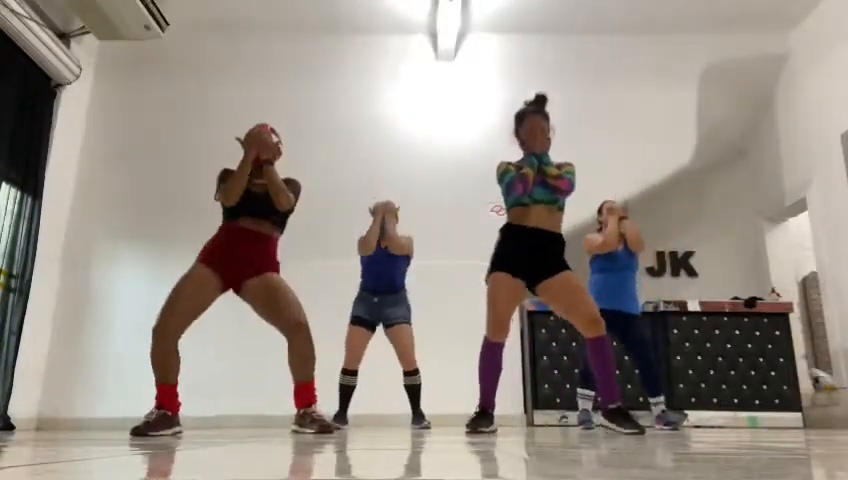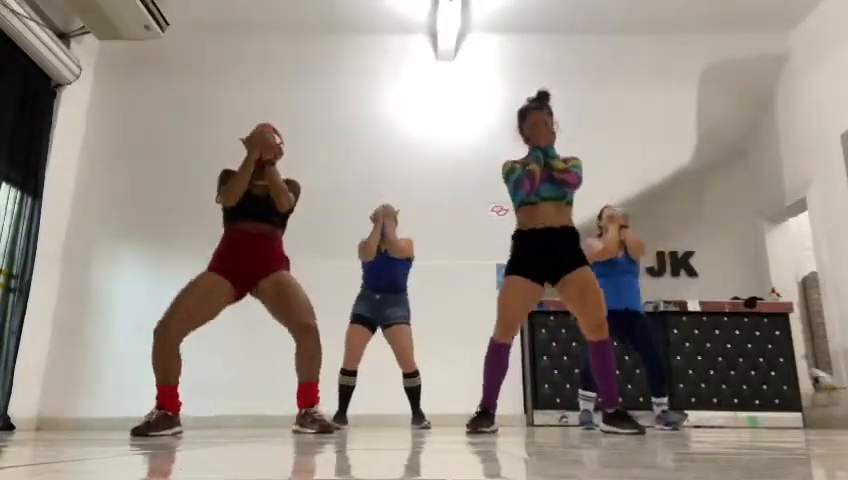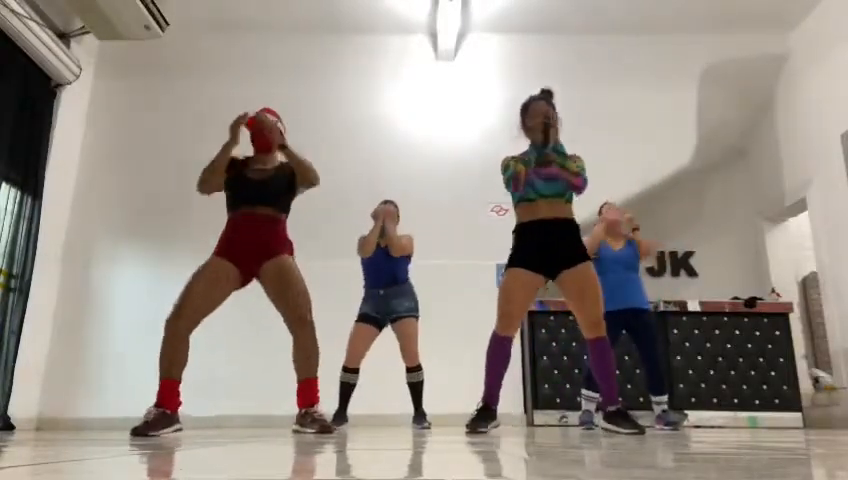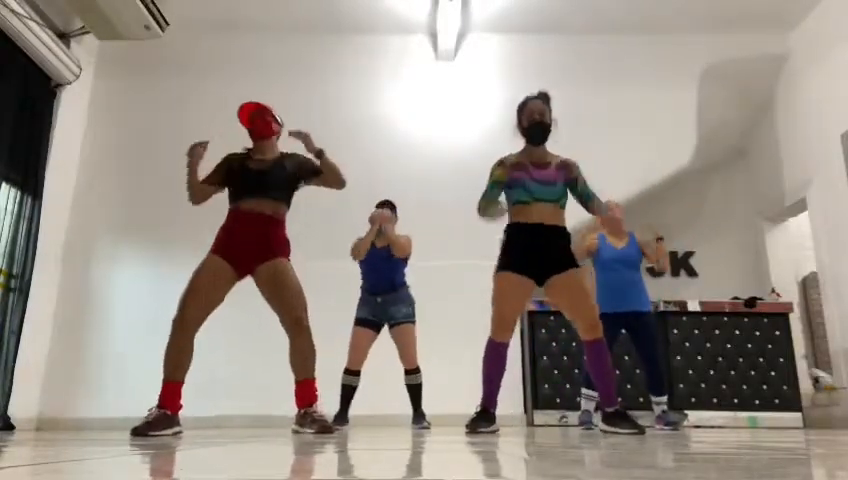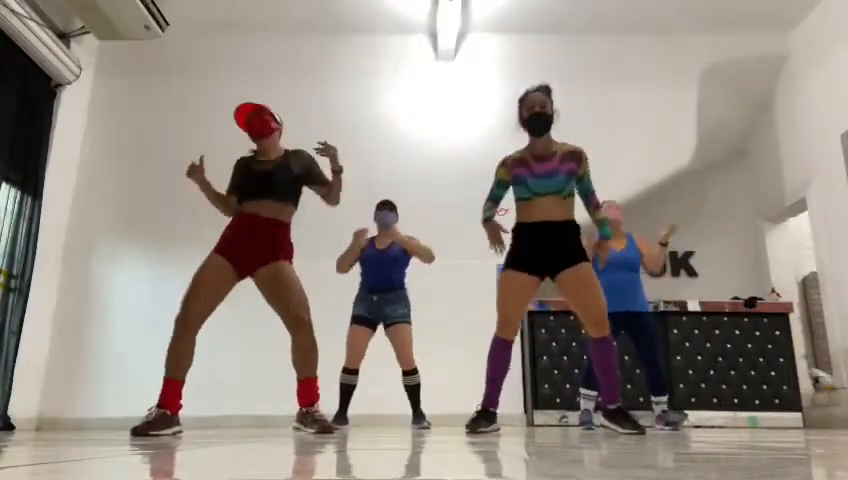
dt=0.2s
person 1, frame 1
left shoulder: (564, 168)
right shoulder: (507, 168)
left elbow: (564, 187)
right elbow: (518, 188)
left wrist: (543, 156)
right wrist: (530, 156)
left hip: (550, 254)
right hip: (512, 248)
left knee: (594, 323)
right knee: (496, 330)
left ankle: (612, 407)
right ankle: (485, 411)
person 1, frame 2
left shoulder: (570, 162)
right shoulder: (513, 167)
left elbow: (572, 181)
right elbow: (526, 184)
left wrist: (549, 149)
right wrist: (536, 150)
left hip: (567, 249)
right hip: (528, 249)
left knee: (598, 325)
right knee: (504, 330)
left ankle: (612, 411)
right ankle: (486, 410)
person 1, frame 3
left shoulder: (571, 160)
right shoulder: (512, 161)
left elbow: (580, 184)
right elbow: (515, 184)
left wrist: (555, 145)
right wrist: (535, 146)
left hip: (568, 242)
right hip: (528, 243)
left knee: (595, 323)
right knee: (505, 324)
left ankle: (612, 409)
right ankle: (488, 407)
person 1, frame 4
left shoulder: (566, 166)
right shoulder: (506, 165)
left elbow: (589, 200)
right elbow: (484, 204)
left wrist: (602, 209)
right wrist: (491, 207)
left hip: (557, 247)
right hip: (519, 246)
left knee: (592, 326)
right knee: (500, 330)
left ankle: (611, 410)
right ankle: (487, 410)
person 1, frame 5
left shoulder: (574, 155)
right shoulder: (511, 163)
left elbow: (589, 196)
right elbow: (491, 201)
left wrist: (605, 233)
right wrist: (489, 222)
left hip: (567, 242)
right hip: (526, 244)
left knee: (598, 322)
right knee: (506, 327)
left ankle: (612, 407)
right ankle: (488, 410)
person 2, frame 1
left shoulder: (289, 186)
right shoulder: (230, 176)
left elbow: (283, 203)
right elbow: (228, 198)
left wrist: (266, 161)
right wrist: (249, 155)
left hip: (260, 263)
right hip: (218, 256)
left knee: (299, 326)
right knee: (164, 329)
left ankle: (306, 410)
right ankle: (166, 411)
person 2, frame 2
left shoulder: (289, 186)
right shoulder: (231, 176)
left elbow: (283, 205)
right elbow: (228, 199)
left wrist: (269, 162)
right wrist: (251, 156)
left hip: (270, 264)
right hip: (227, 261)
left knee: (308, 327)
right knee: (165, 330)
left ankle: (308, 410)
right ankle: (167, 411)
person 2, frame 3
left shoulder: (289, 170)
right shoulder: (234, 165)
left elbow: (312, 179)
right elbow: (204, 186)
left wrist: (282, 145)
right wrist: (231, 141)
left hip: (274, 248)
right hip: (231, 248)
left knee: (303, 321)
right knee: (176, 322)
left ankle: (308, 409)
right ankle: (166, 408)
person 2, frame 4
left shoulder: (294, 162)
right shoulder: (234, 161)
left elbow: (338, 182)
right elbow: (196, 196)
left wrist: (315, 150)
right wrist: (192, 165)
left hip: (271, 245)
right hip: (230, 242)
left knee: (299, 323)
right knee: (183, 321)
left ankle: (307, 409)
right ankle: (166, 410)
person 2, frame 5
left shoulder: (299, 160)
right shoulder: (244, 164)
left elbow: (333, 197)
left wrist: (335, 165)
right wrist: (200, 181)
left hip: (274, 247)
right hip: (233, 242)
left knee: (301, 322)
right knee: (186, 320)
left ankle: (309, 408)
right ankle: (167, 410)
person 3, frame 1
left shoulder: (406, 242)
right shoulder: (365, 242)
left elbow: (394, 245)
right elbow: (367, 248)
left wrist: (389, 216)
right wrist: (377, 217)
left hip: (395, 303)
right hip: (366, 302)
left knee: (408, 360)
right knee: (351, 360)
left ankle: (417, 413)
right ankle: (341, 413)
person 3, frame 2
left shoulder: (406, 244)
right shoulder: (365, 245)
left elbow: (394, 250)
right elbow: (368, 255)
left wrist: (388, 221)
right wrist: (377, 223)
left hip: (395, 304)
right hip: (366, 303)
left knee: (407, 362)
right knee: (350, 360)
left ankle: (417, 414)
right ankle: (341, 413)
person 3, frame 3
left shoulder: (405, 240)
right shoulder: (365, 240)
left elbow: (395, 250)
right elbow: (366, 251)
left wrist: (389, 221)
right wrist: (378, 221)
left hip: (401, 298)
right hip: (372, 301)
left knee: (411, 357)
right knee: (352, 357)
left ankle: (419, 413)
right ankle: (341, 412)
person 3, frame 4
left shoulder: (404, 240)
right shoulder: (362, 241)
left elbow: (398, 250)
right elbow: (357, 255)
left wrist: (386, 224)
right wrist: (374, 226)
left hip: (398, 301)
right hip: (369, 303)
left knee: (409, 359)
right knee: (354, 360)
left ankle: (418, 413)
right ankle: (342, 413)
person 3, frame 5
left shoulder: (406, 242)
right shoulder: (363, 244)
left elbow: (429, 257)
right elbow: (341, 268)
left wrist: (401, 237)
right wrist: (354, 243)
left hip: (395, 302)
right hip: (365, 302)
left knee: (406, 360)
right knee: (352, 359)
left ankle: (417, 413)
right ankle: (341, 413)
person 4, frame 1
left shoulder: (629, 239)
right shoulder: (593, 239)
left elbow: (638, 244)
right elbow: (608, 244)
left wrist: (624, 218)
right wrist: (612, 218)
left hip: (628, 311)
right hip: (599, 308)
left knee: (646, 360)
left ankle: (660, 412)
right ankle: (584, 411)
person 4, frame 2
left shoulder: (629, 243)
right shoulder: (593, 244)
left elbow: (636, 252)
right elbow: (608, 252)
left wrist: (625, 226)
right wrist: (612, 226)
left hip: (633, 312)
right hip: (603, 311)
left knee: (654, 360)
left ankle: (662, 412)
right ankle: (586, 412)
person 4, frame 3
left shoulder: (633, 240)
right shoulder: (595, 240)
left elbow: (648, 251)
right elbow: (587, 249)
left wrist: (633, 227)
right wrist: (603, 223)
left hip: (638, 309)
right hip: (607, 311)
left knee: (653, 360)
left ankle: (662, 412)
right ankle: (587, 412)
person 4, frame 4
left shoulder: (638, 240)
right shoulder: (595, 240)
left elbow: (662, 264)
right elbow: (577, 254)
left wrist: (658, 239)
right wrist: (592, 231)
left hip: (639, 310)
right hip: (607, 311)
left knee: (653, 361)
left ankle: (662, 412)
right ankle: (586, 411)
person 4, frame 5
left shoulder: (636, 242)
right shoulder: (595, 242)
left elbow: (655, 267)
left wrist: (663, 243)
right wrist: (590, 246)
left hip: (637, 311)
right hip: (606, 312)
left knee: (653, 361)
left ankle: (662, 412)
right ankle: (586, 411)
